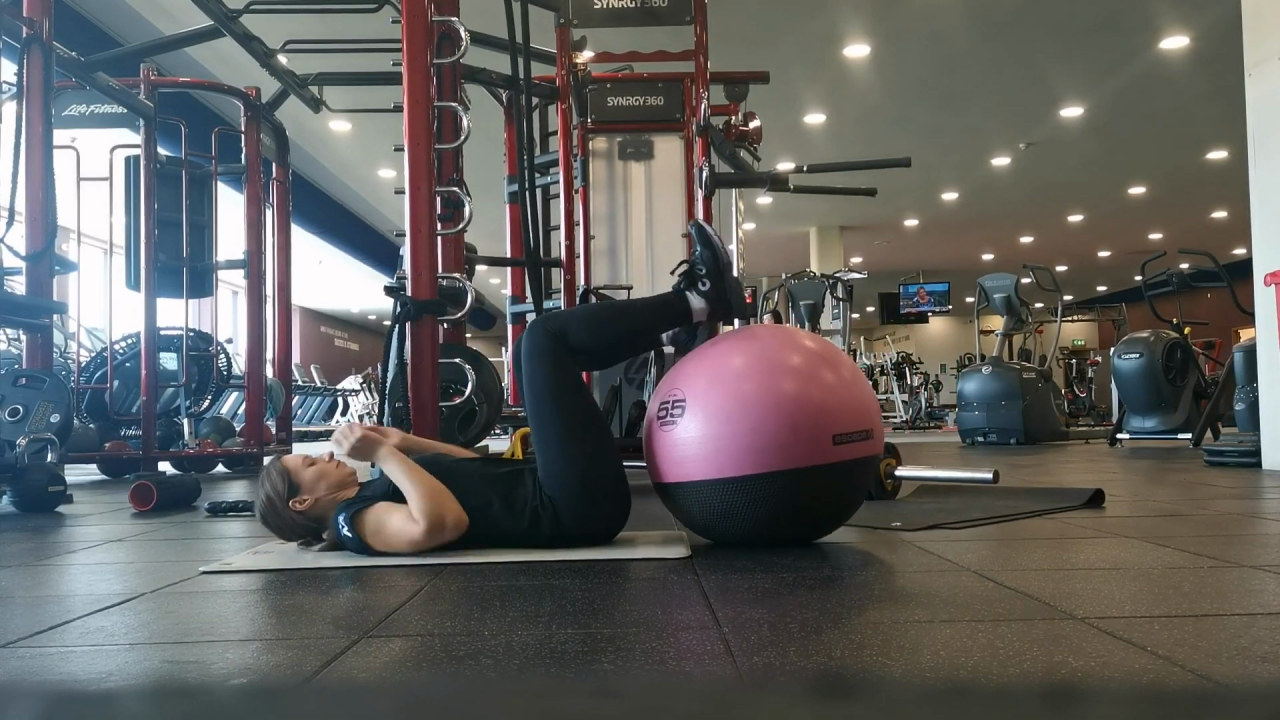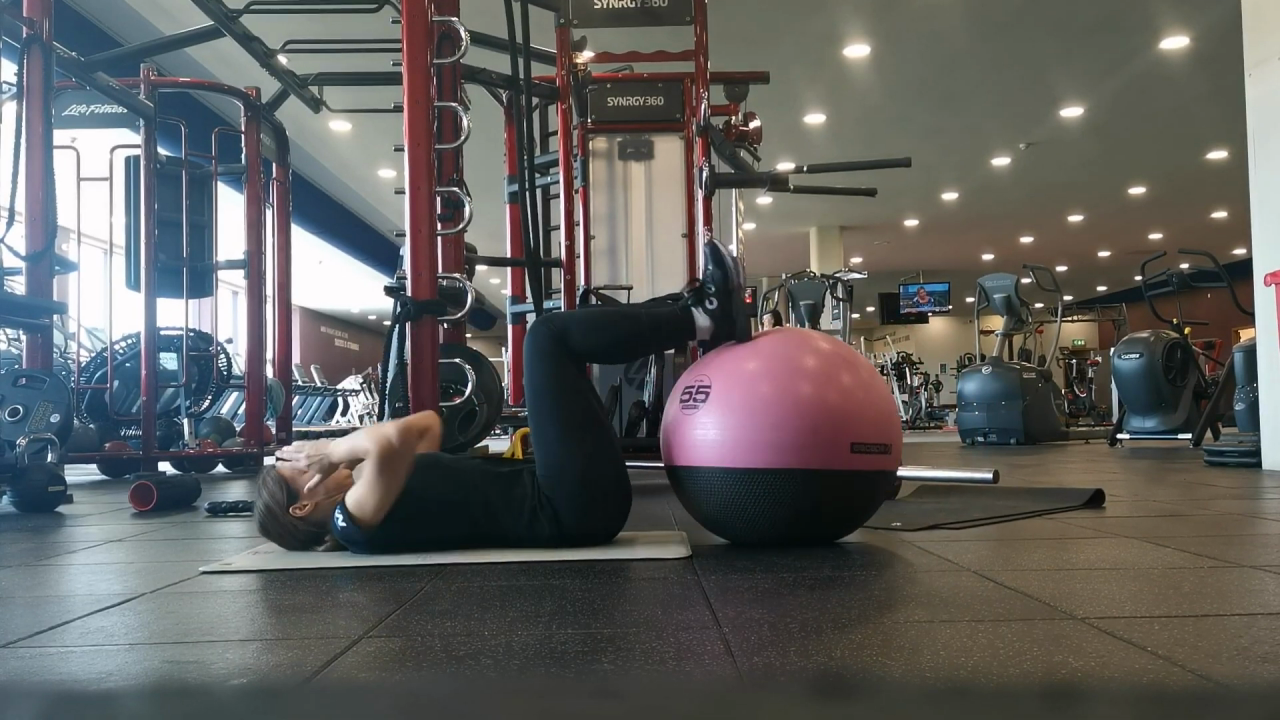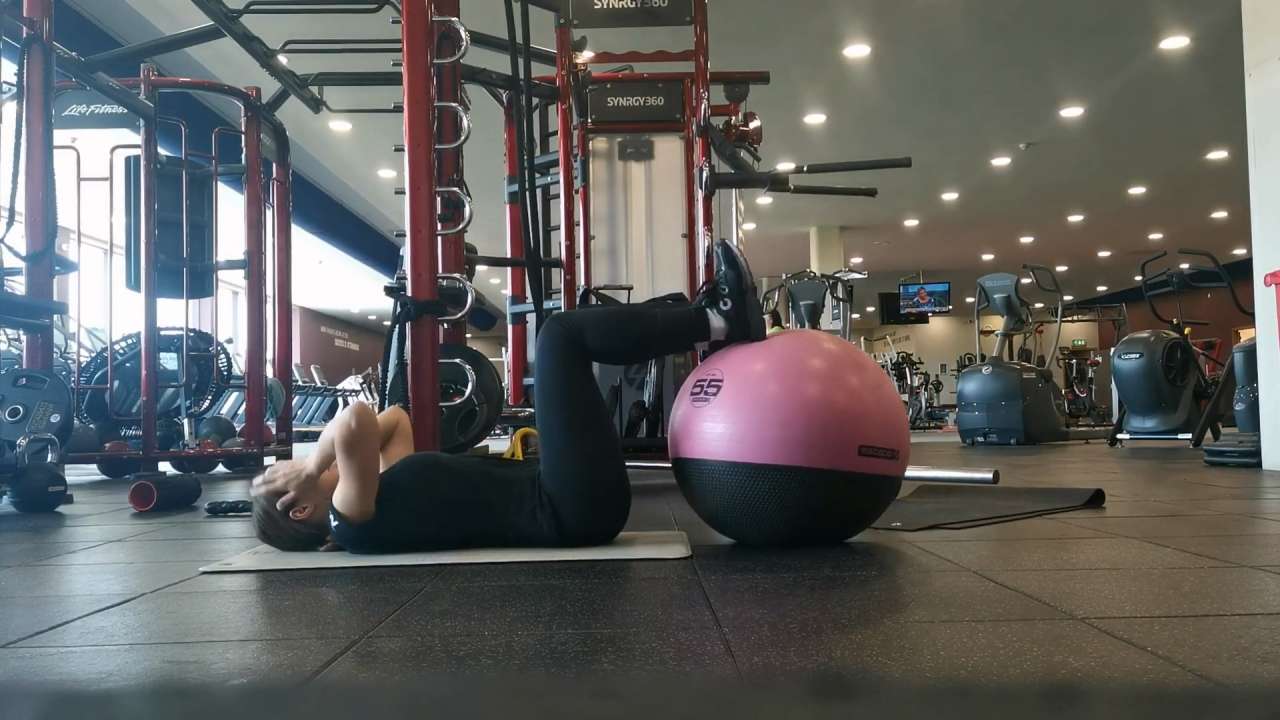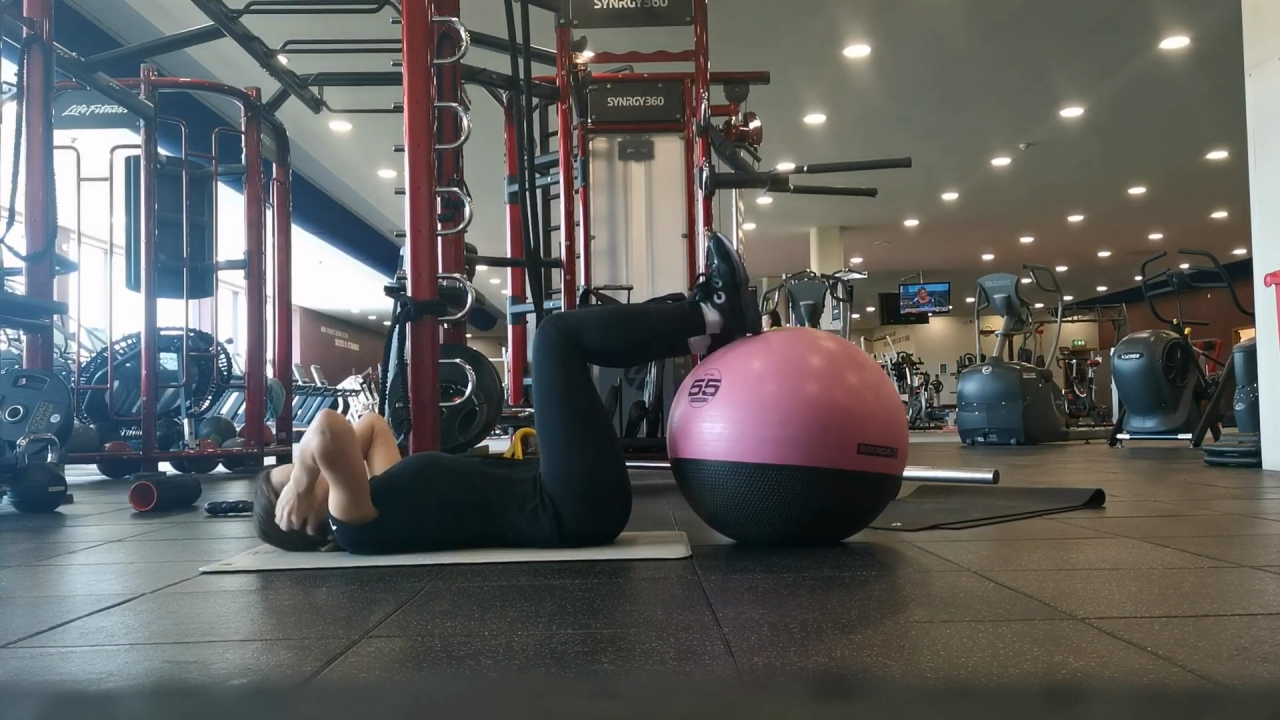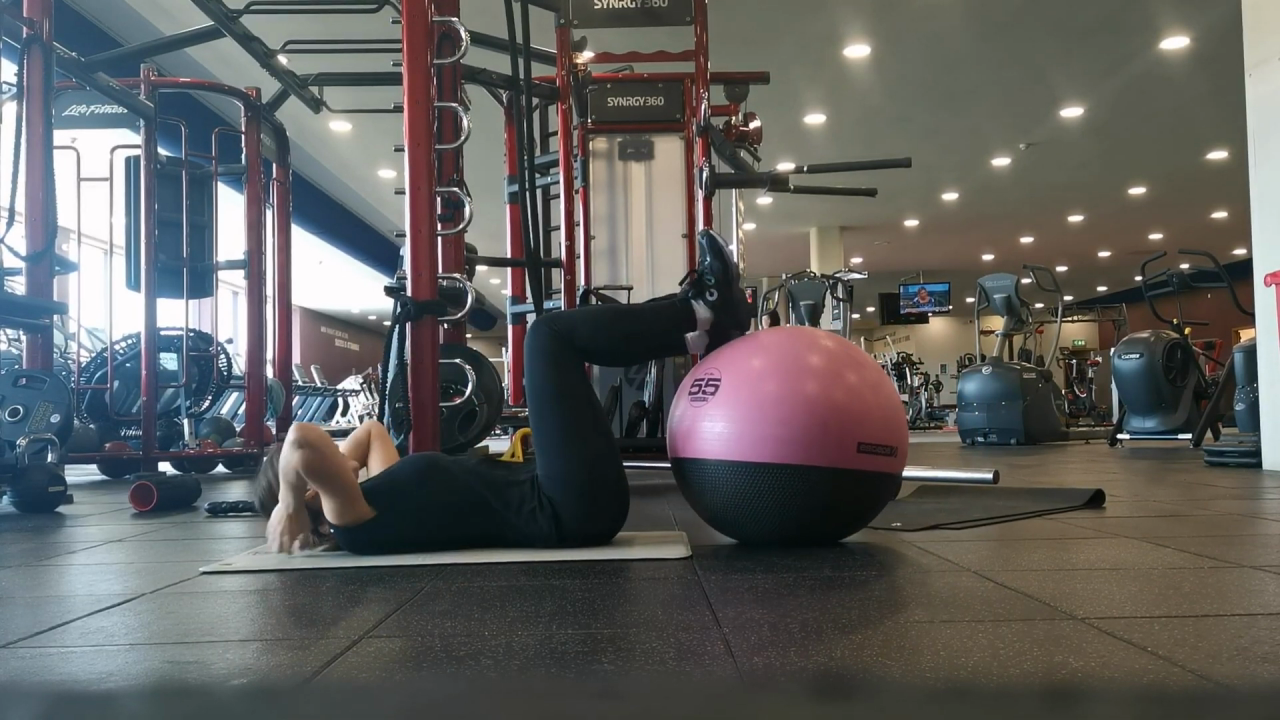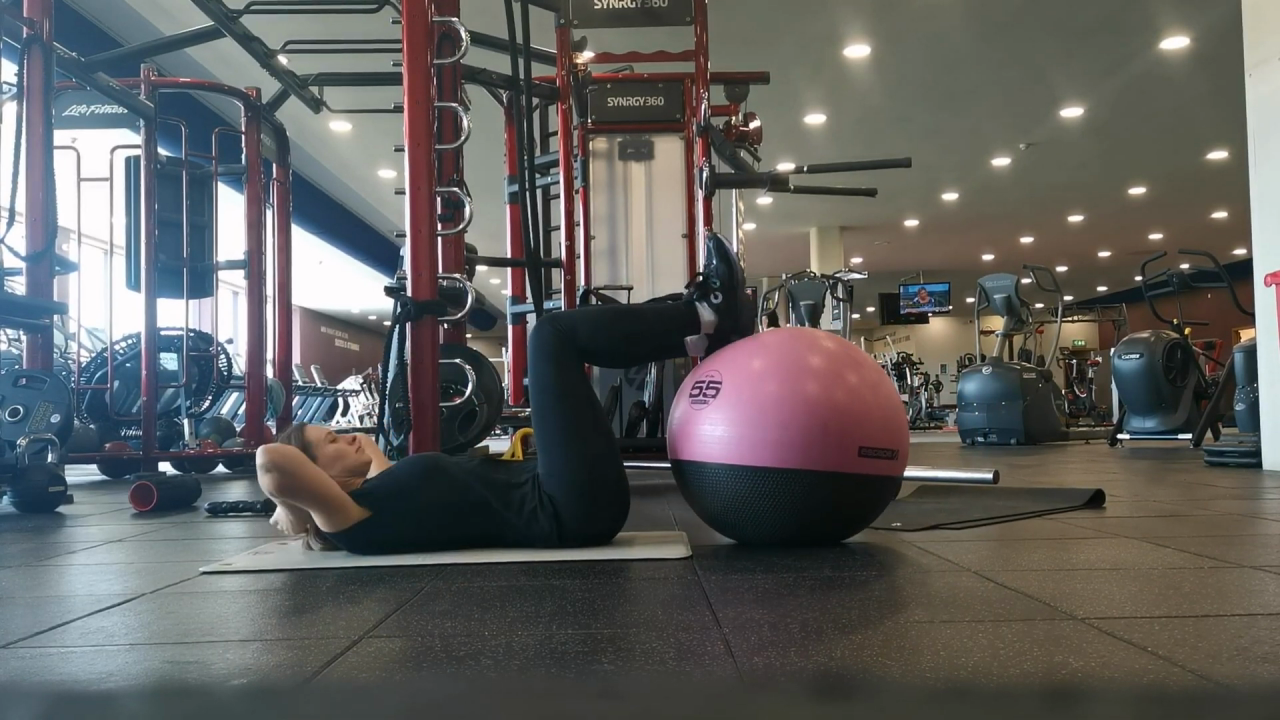
dt=0.2s
person 1, frame 1
left shoulder: (378, 499)
right shoulder: (361, 523)
left elbow: (471, 467)
right elbow: (445, 524)
left wrist: (395, 444)
right wrist: (382, 452)
left hip: (569, 503)
right hip: (577, 509)
left knee: (534, 349)
right knee: (545, 335)
left ankle: (683, 319)
right ankle: (699, 303)
person 1, frame 2
left shoulder: (378, 498)
right shoulder: (360, 519)
left elbow: (427, 425)
right elbow: (399, 436)
left wrist: (338, 448)
right wrist: (332, 449)
left hip: (568, 504)
right hip: (576, 509)
left knee: (556, 341)
right knee: (547, 334)
left ankle: (697, 322)
right ankle: (705, 321)
person 1, frame 3
left shoulder: (380, 498)
right shoulder: (354, 519)
left elbow: (393, 418)
right elbow: (357, 416)
right wrist: (315, 463)
left hip: (566, 504)
right hip: (575, 510)
left knee: (568, 340)
right knee: (562, 332)
left ankle: (708, 328)
right ankle: (717, 322)
person 1, frame 4
left shoulder: (377, 501)
right shoulder: (354, 522)
left elbow: (372, 423)
right elbow: (329, 424)
right wrist: (300, 488)
left hip: (565, 503)
right hip: (574, 510)
left knee: (568, 338)
right knee: (558, 333)
left ankle: (701, 334)
right ankle: (711, 316)
person 1, frame 5
left shoulder: (375, 498)
right shoulder: (353, 522)
left elbow: (371, 428)
right elbow: (302, 438)
left wrist: (332, 464)
right wrist: (290, 502)
left hip: (566, 506)
right hip: (573, 511)
left knee: (560, 340)
right knee: (549, 333)
left ankle: (700, 334)
right ankle: (701, 312)
person 1, frame 6
left shoulder: (371, 496)
right shoulder: (352, 520)
left elbow: (366, 445)
right elbow: (272, 457)
right wrist: (295, 510)
left hip: (566, 506)
right hip: (572, 512)
left knee: (561, 339)
right knee: (552, 332)
left ankle: (699, 336)
right ankle: (705, 316)
